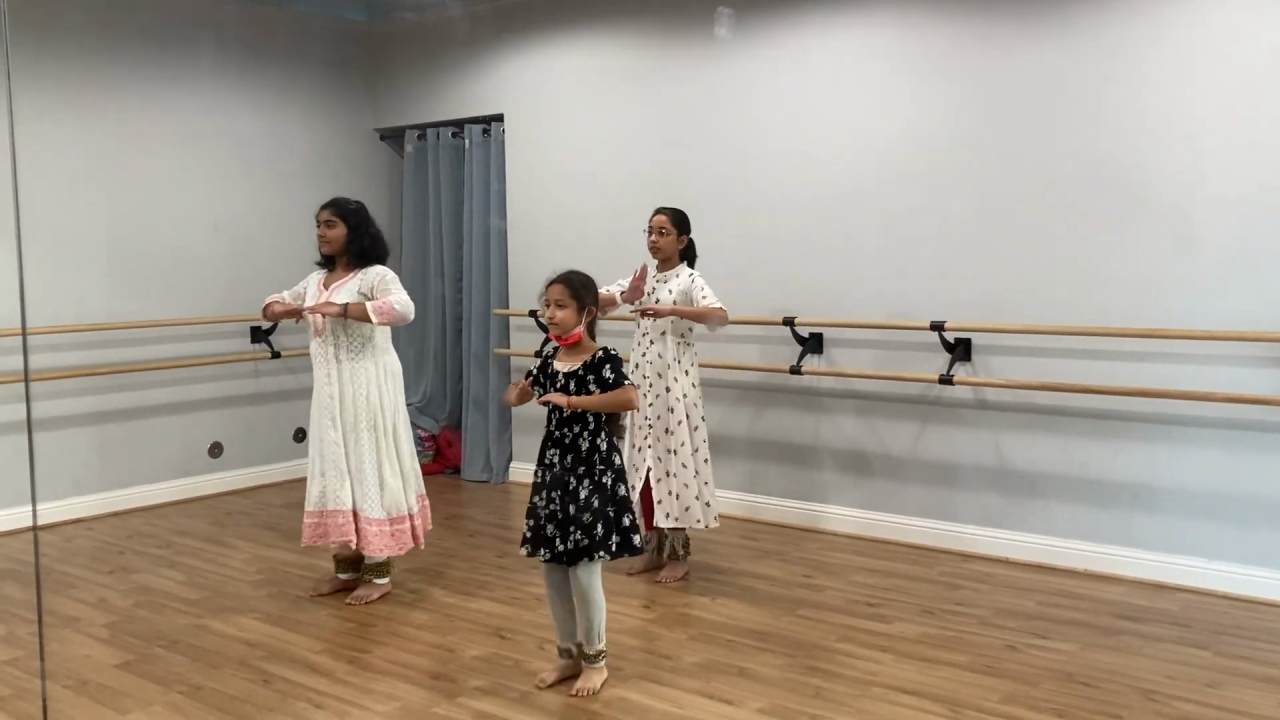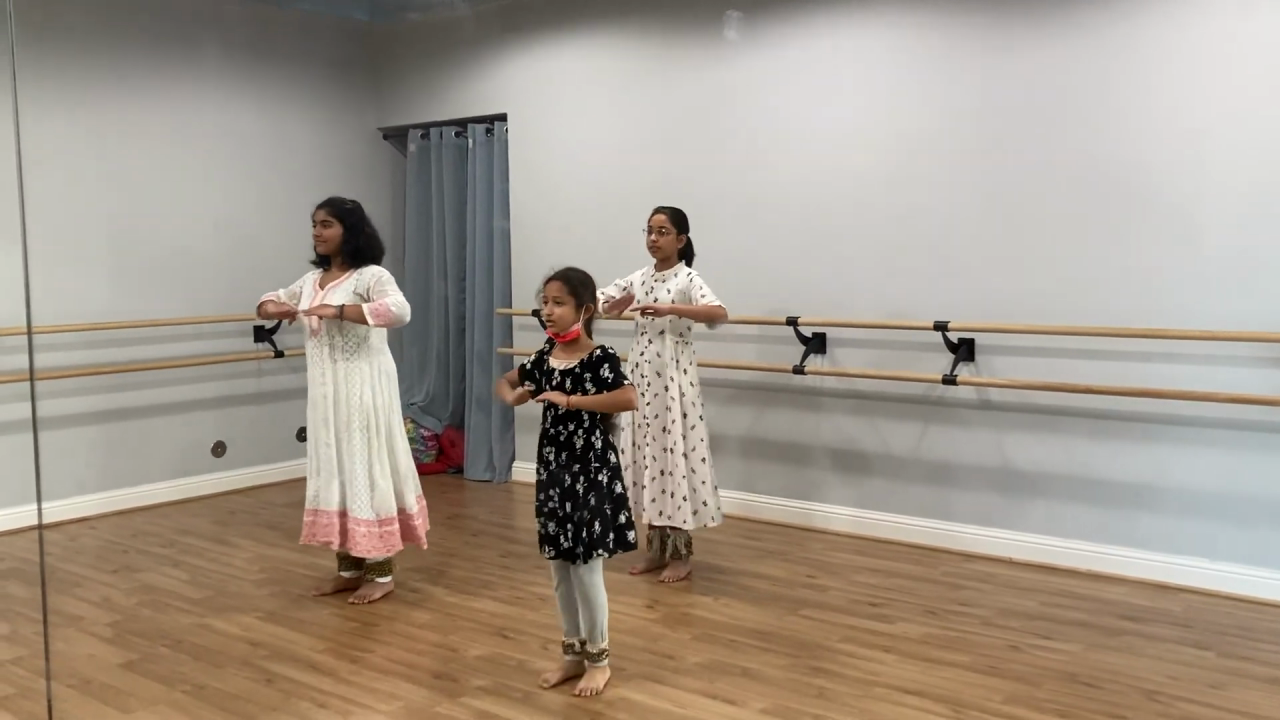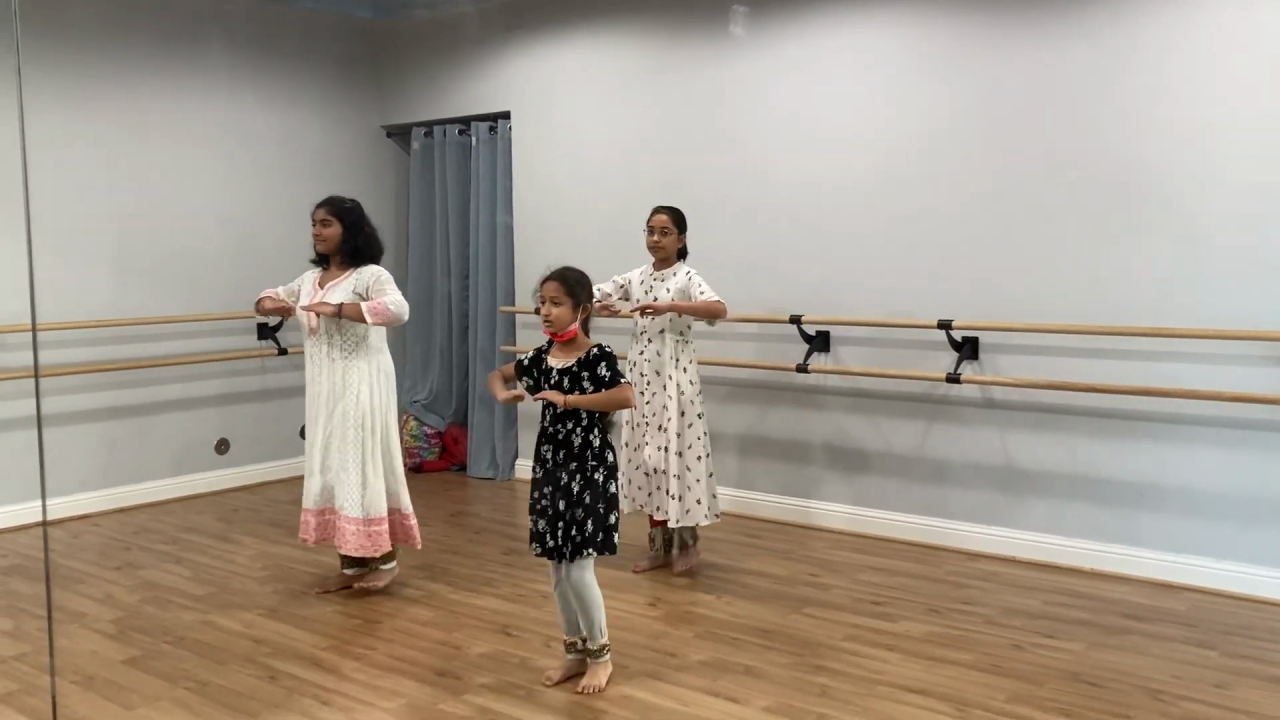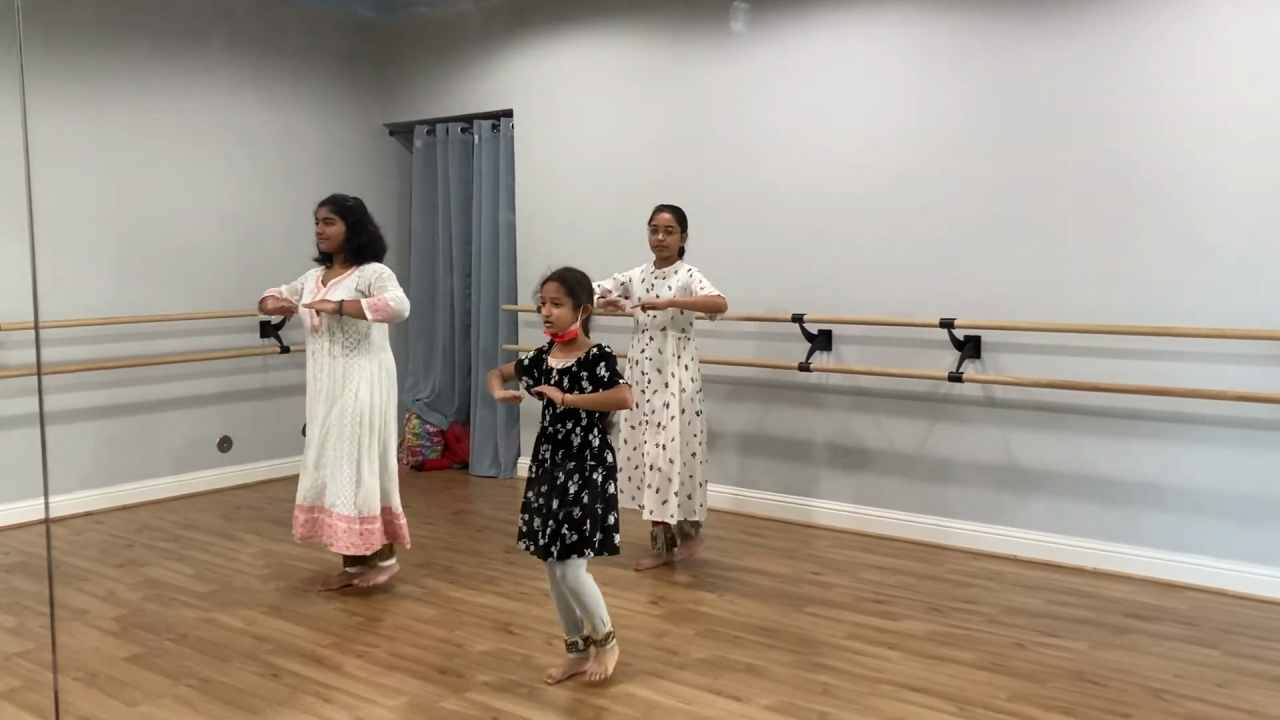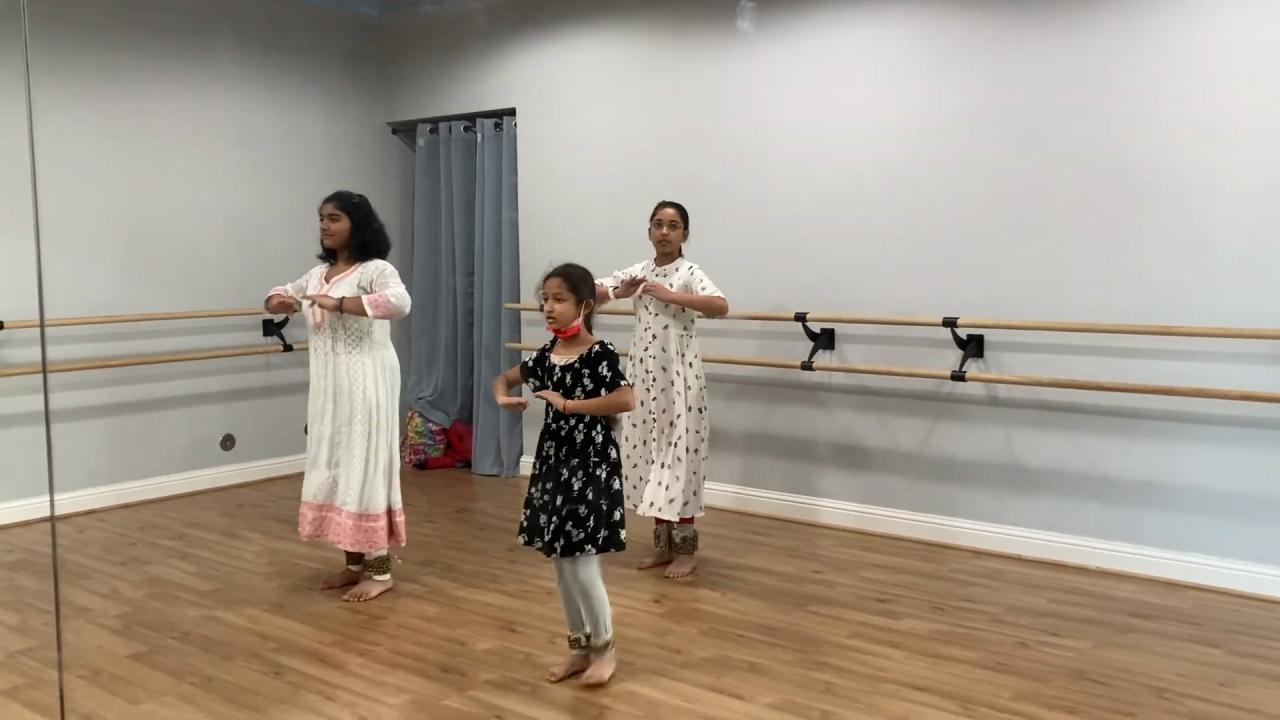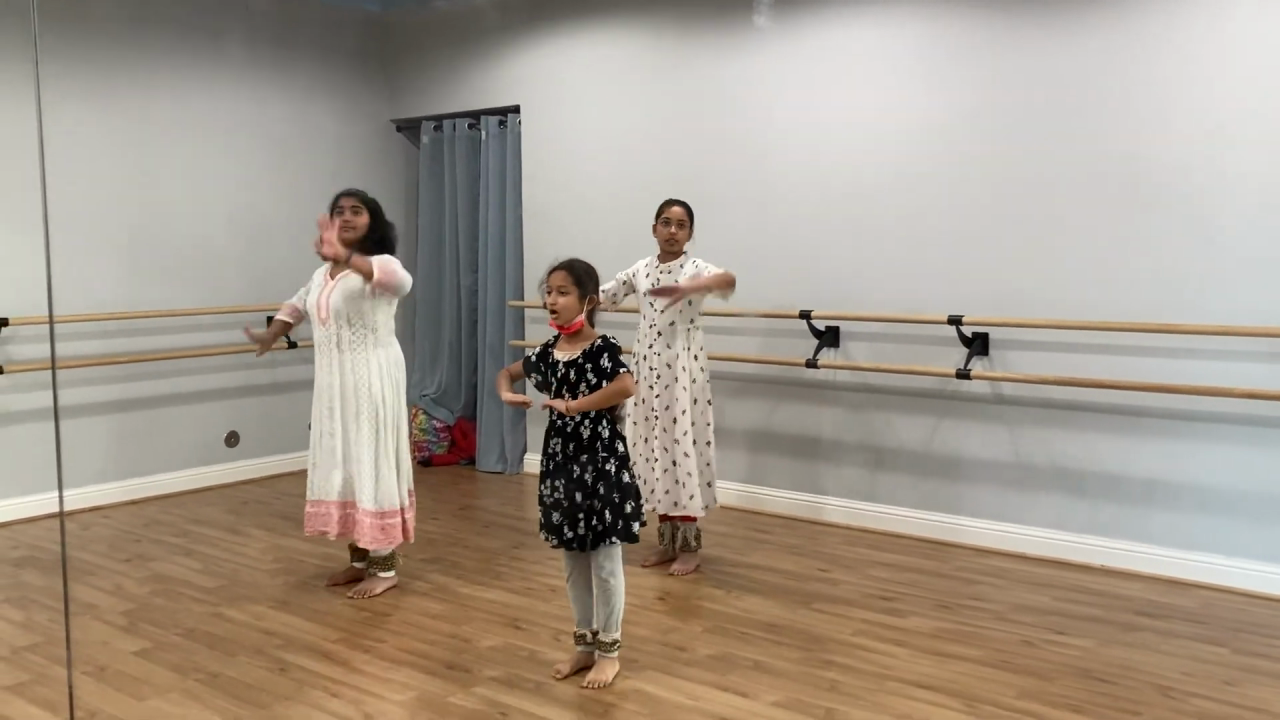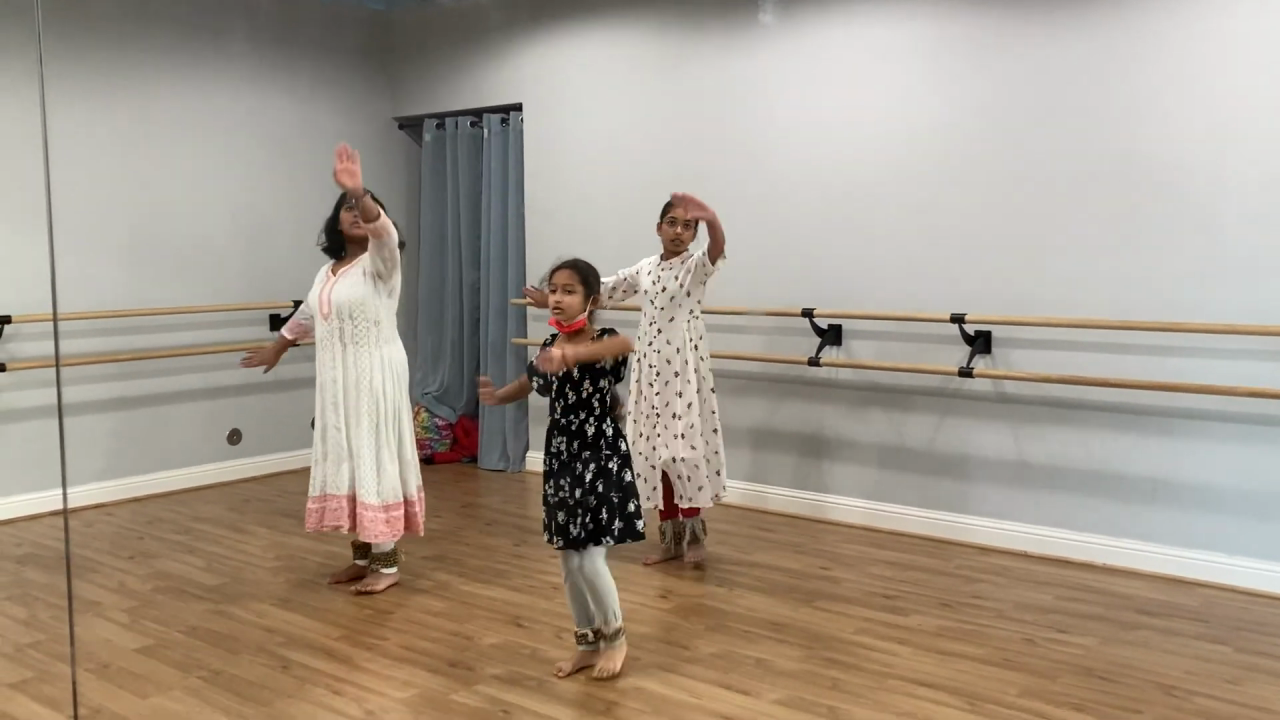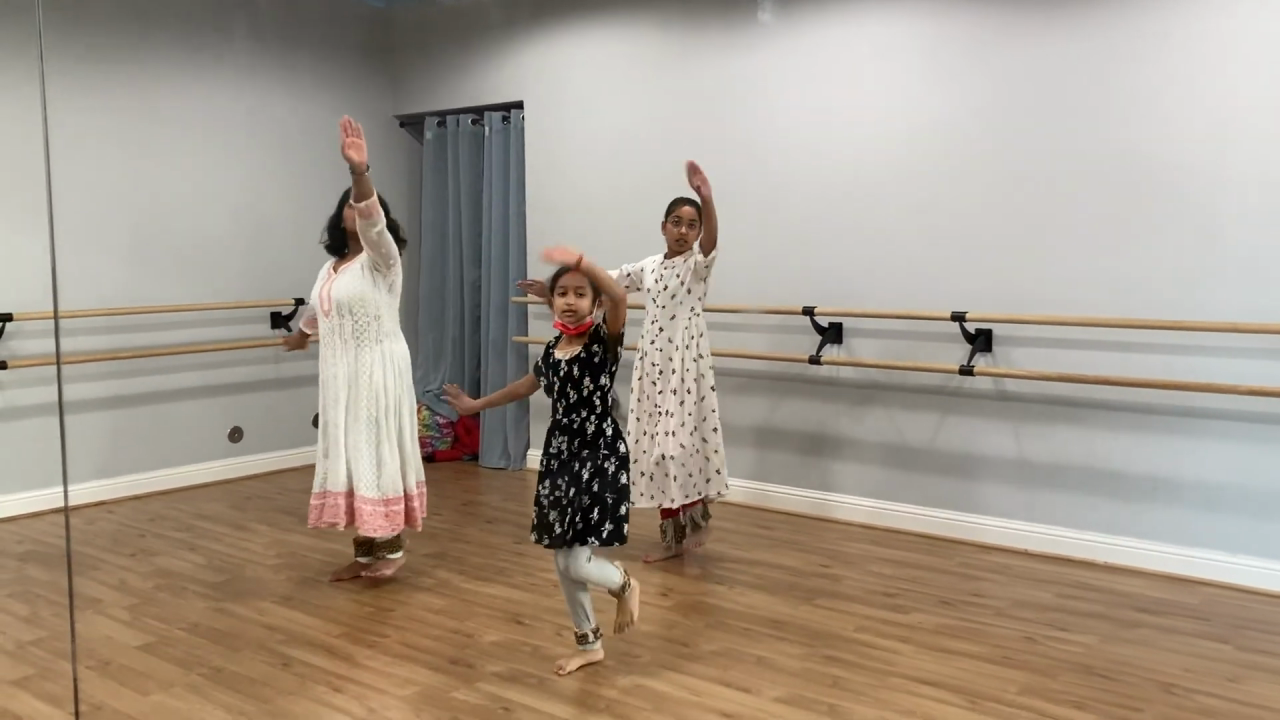
dt=0.2s
person 1, frame 1
left shoulder: (603, 359)
right shoulder: (549, 360)
left elbow: (630, 398)
right elbow: (513, 391)
left wrist: (572, 401)
right wrist: (518, 397)
left hip: (593, 473)
right hip: (553, 470)
left knee: (584, 572)
right knee: (552, 571)
left ankle: (595, 661)
right ankle: (569, 654)
person 1, frame 2
left shoulder: (600, 358)
right shoulder: (544, 356)
left elbow: (629, 399)
right elbow: (505, 380)
left wrist: (570, 400)
right wrist: (511, 396)
left hip: (591, 470)
right hip: (552, 467)
left knee: (586, 569)
right knee: (560, 568)
left ankle: (598, 659)
right ankle: (573, 653)
person 1, frame 3
left shoulder: (598, 357)
right shoulder: (541, 356)
left elbow: (626, 397)
right elbow: (498, 374)
left wrist: (568, 399)
right wrist: (503, 394)
left hip: (588, 468)
right hip: (550, 466)
left knee: (577, 569)
right knee: (557, 568)
left ankle: (600, 655)
right ankle: (576, 651)
person 1, frame 4
left shoulder: (598, 358)
right shoulder: (541, 357)
left elbow: (625, 398)
right elbow: (497, 372)
left wrist: (567, 398)
right wrist: (499, 393)
left hip: (587, 469)
right hip: (548, 465)
left knee: (570, 569)
right knee: (553, 568)
left ankle: (604, 638)
right ankle: (577, 651)
person 1, frame 5
left shoulder: (600, 355)
right shoulder: (545, 354)
left elbow: (626, 400)
right elbow: (504, 378)
left wrist: (570, 405)
right wrist: (503, 398)
left hip: (592, 466)
right hip: (552, 463)
left knee: (582, 567)
right knee: (562, 565)
left ankle: (603, 651)
right ankle: (580, 648)
person 1, frame 6
left shoulder: (603, 348)
right shoulder: (548, 349)
left elbow: (626, 388)
right elbow: (507, 372)
left wrist: (575, 407)
right wrist: (507, 394)
left hip: (601, 460)
right hip: (559, 459)
left knee: (604, 561)
right knee: (574, 559)
left ankle: (608, 651)
right ankle: (585, 644)
person 1, frame 7
left shoulder: (602, 342)
right shoulder: (549, 349)
left elbow: (623, 344)
right elbow: (526, 385)
left wrist: (567, 353)
right wrist: (489, 395)
left hip: (601, 459)
right hip: (561, 458)
left knee: (589, 561)
right knee: (569, 561)
left ankle: (613, 637)
right ankle: (589, 642)
person 1, frame 8
left shoulder: (603, 343)
right shoulder: (553, 348)
left elbow: (618, 298)
right elbow: (529, 383)
left wrist: (579, 265)
right wrist: (478, 404)
left hip: (599, 457)
right hip: (560, 455)
left knee: (576, 561)
right knee: (563, 560)
left ankle: (623, 585)
right ankle: (589, 641)
person 2, frame 1
left shoulder: (376, 276)
right shoulder: (316, 280)
left elbow: (403, 309)
right elbow: (274, 303)
left wrist: (342, 309)
right wrist: (280, 309)
left hip: (369, 388)
right hip: (330, 391)
left knee: (371, 469)
right knee: (332, 472)
left ankle: (379, 574)
right ankle: (347, 567)
person 2, frame 2
left shoulder: (371, 277)
right shoulder: (311, 280)
left elbow: (400, 310)
right elbow: (270, 301)
left wrist: (338, 311)
right wrist: (274, 308)
left hip: (364, 387)
right hip: (326, 391)
left knee: (367, 471)
right knee: (333, 472)
left ankle: (381, 572)
right ankle: (349, 568)
person 2, frame 3
left shoulder: (371, 275)
right shoulder: (310, 279)
left elbow: (398, 309)
right elbow: (270, 297)
left wrist: (337, 309)
right wrist: (271, 305)
left hip: (362, 386)
right hip: (324, 389)
left knee: (360, 468)
right knee: (330, 470)
left ankle: (384, 557)
right ankle: (352, 565)
person 2, frame 4
left shoulder: (373, 273)
right shoulder: (314, 276)
left elbow: (398, 306)
right elbow: (272, 297)
left wrist: (338, 306)
right wrist: (275, 304)
left hip: (363, 386)
right hip: (326, 388)
left knee: (359, 468)
right knee: (330, 468)
left ankle: (382, 556)
right ankle: (353, 563)
person 2, frame 5
left shoulder: (376, 270)
right shoulder: (319, 274)
left elbow: (399, 303)
right elbow: (281, 295)
left wrist: (338, 304)
right wrist: (280, 301)
left hip: (366, 384)
right hip: (329, 386)
left knee: (365, 466)
right knee: (334, 466)
left ankle: (380, 570)
right ankle: (355, 562)
person 2, frame 6
left shoulder: (378, 266)
right shoulder: (324, 274)
left elbow: (399, 281)
right elbow: (298, 306)
left wrist: (346, 255)
right wrist: (271, 334)
left hip: (372, 381)
right hip: (333, 384)
left knee: (372, 464)
right knee: (340, 465)
left ankle: (385, 568)
right ankle: (360, 559)
person 2, frame 7
left shoulder: (381, 263)
right shoulder: (328, 271)
left elbow: (383, 233)
right elbow: (306, 316)
left wrist: (360, 193)
right wrist: (276, 349)
left hip: (375, 377)
right hip: (336, 380)
left knee: (375, 461)
right knee: (343, 462)
left ankle: (387, 564)
right ankle: (362, 556)
person 2, frame 8
left shoulder: (382, 258)
right shoulder: (330, 267)
left elbow: (372, 220)
right elbow: (316, 311)
left wrist: (361, 171)
right wrist: (299, 335)
left hip: (377, 372)
right hip: (340, 375)
left knee: (374, 456)
right knee: (344, 458)
left ankle: (390, 546)
right ankle: (365, 552)
person 3, frame 1
left shoulder: (689, 280)
right shoulder: (642, 279)
left elbow: (720, 316)
right elbow: (596, 301)
left wrist: (671, 310)
right wrist: (624, 297)
left hip: (675, 380)
right hip: (641, 379)
left knee: (675, 460)
right knee: (644, 463)
left ankle: (677, 555)
right ankle: (654, 548)
person 3, frame 2
left shoulder: (688, 279)
right shoulder: (638, 279)
left elbow: (719, 313)
right elbow: (595, 300)
left wrist: (670, 309)
right wrist: (610, 307)
left hip: (674, 379)
right hip: (641, 379)
left knee: (676, 459)
right knee: (647, 460)
left ankle: (680, 555)
right ankle: (657, 549)
person 3, frame 3
left shoulder: (687, 278)
right shoulder: (635, 278)
left elbow: (719, 310)
right elbow: (589, 294)
left wrist: (670, 306)
right wrist: (599, 305)
left hip: (675, 378)
right hip: (641, 378)
left knee: (673, 457)
right knee: (647, 459)
left ankle: (687, 538)
right ankle: (660, 546)
person 3, frame 4
left shoulder: (688, 276)
right shoulder: (636, 276)
left elbow: (719, 304)
right elbow: (588, 292)
left wrist: (668, 301)
right wrist: (603, 301)
left hip: (676, 377)
right hip: (642, 377)
left knee: (673, 456)
right knee: (648, 457)
left ankle: (689, 530)
right ankle: (661, 544)
person 3, frame 5
left shoulder: (690, 273)
right shoulder: (637, 272)
left elbow: (720, 306)
right elbow: (591, 291)
left wrist: (668, 294)
right wrist: (622, 291)
left hip: (679, 374)
right hip: (644, 374)
left knee: (676, 454)
right knee: (650, 454)
left ankle: (686, 547)
right ankle: (664, 543)
person 3, frame 6
left shoulder: (694, 269)
right shoulder: (641, 270)
left elbow: (728, 280)
right elbow: (603, 297)
left wrist: (687, 287)
left hip: (684, 372)
right hip: (647, 371)
left knee: (682, 452)
right knee: (654, 452)
left ankle: (689, 546)
right ankle: (667, 541)
person 3, frame 7
left shoulder: (697, 266)
right shoulder: (644, 269)
left elbow: (717, 249)
right elbow: (603, 290)
left wrist: (711, 220)
right wrist: (552, 301)
left hip: (685, 370)
right hip: (650, 369)
left knee: (683, 448)
right knee: (655, 450)
left ankle: (694, 533)
right ankle: (672, 538)
person 3, frame 8
left shoulder: (699, 263)
right shoulder: (647, 267)
left elbow: (711, 238)
left wrist: (707, 197)
right wrist: (552, 290)
left hip: (685, 368)
right hip: (650, 367)
left knee: (677, 445)
right knee: (656, 446)
left ankle: (696, 516)
right ankle: (672, 536)
